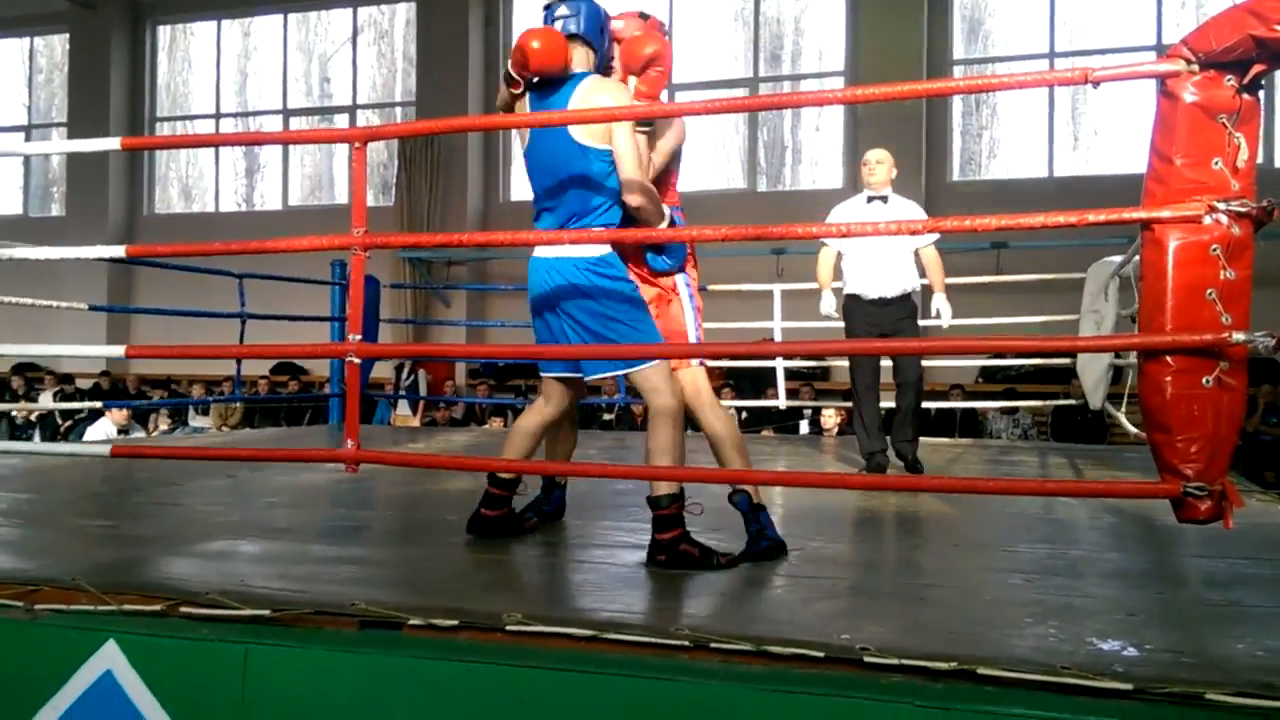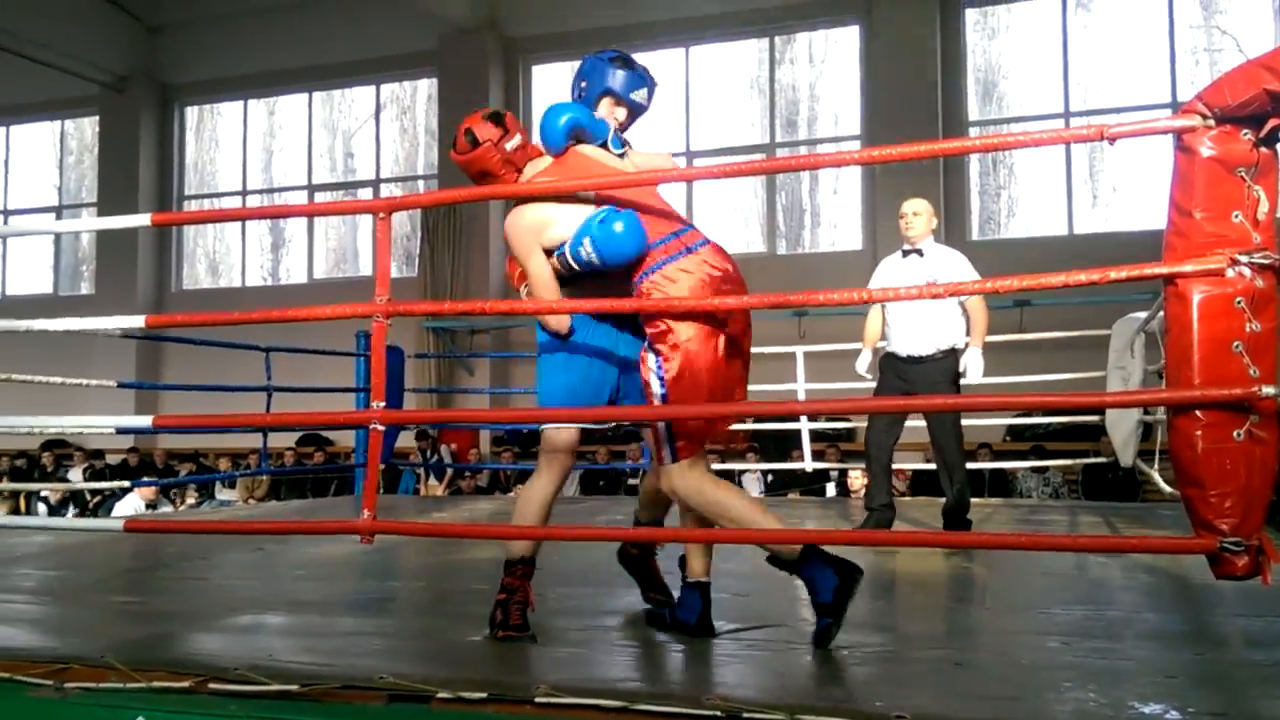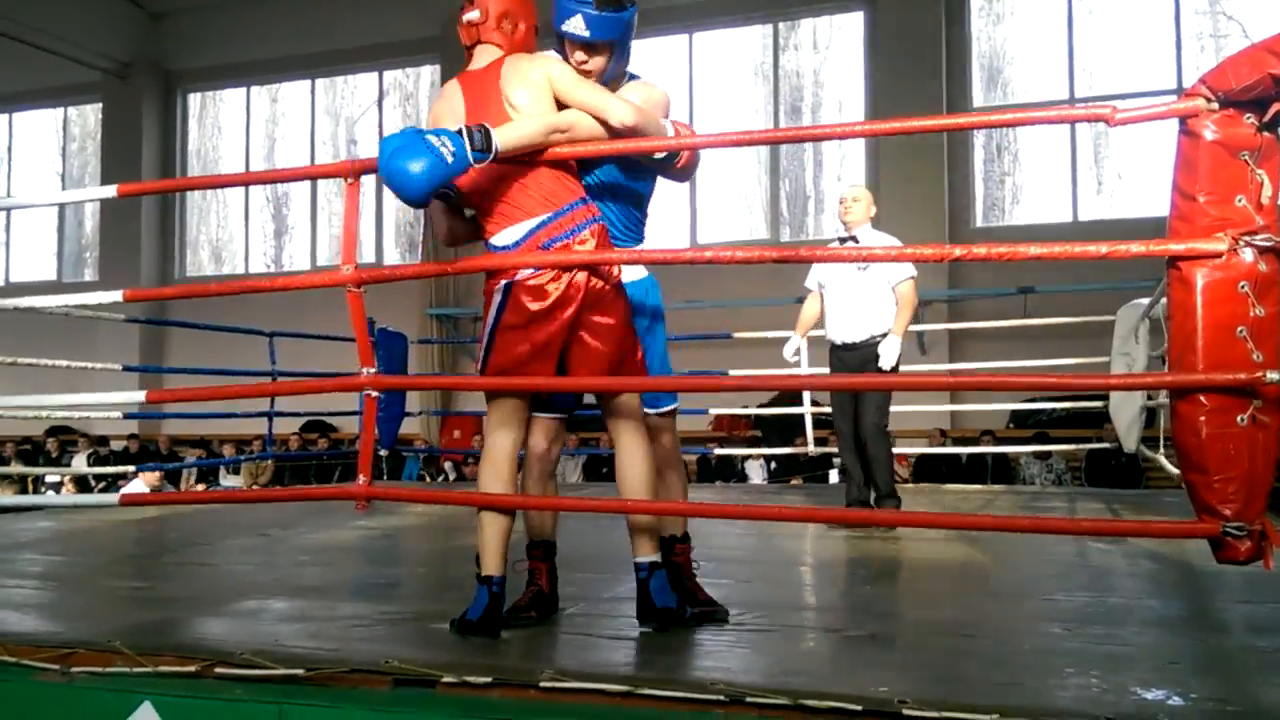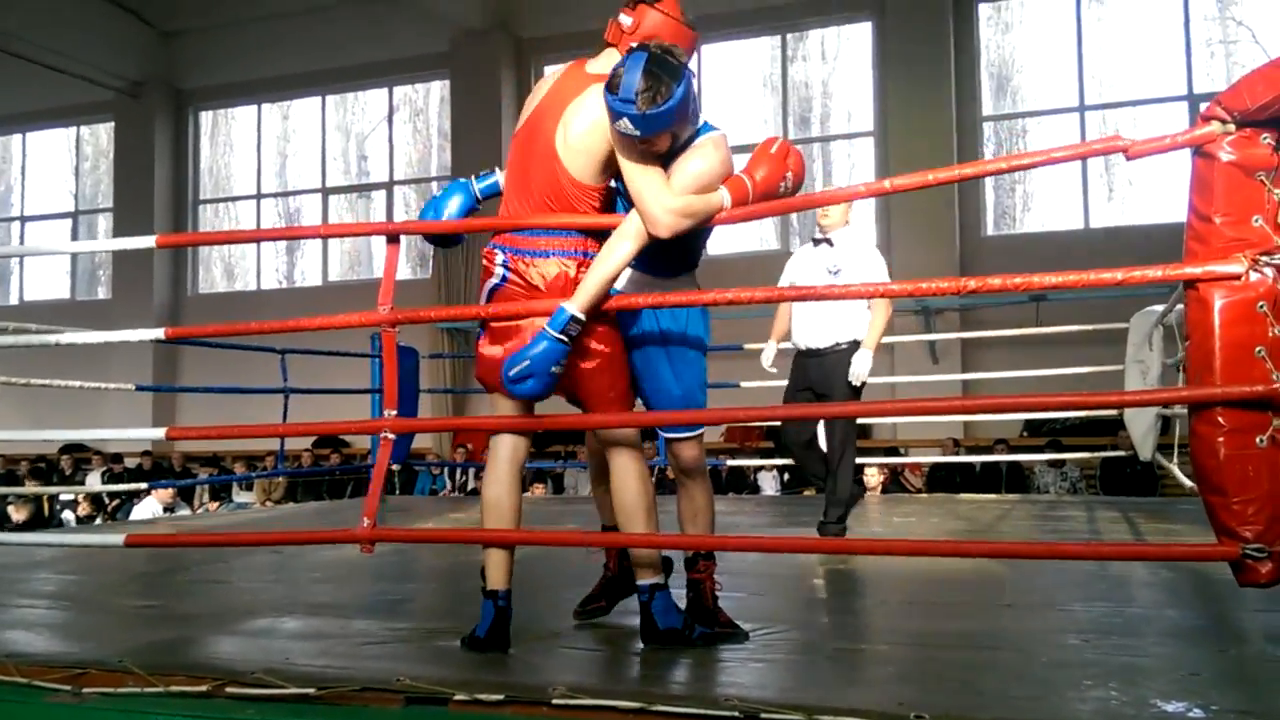
dt=0.7s
person 1, frame 1
left shoulder: (666, 120)
left elbow: (639, 176)
left wrist: (640, 111)
left hip: (663, 264)
right hip: (619, 262)
left knee: (692, 389)
left ankle: (758, 517)
person 1, frame 2
left shoulder: (523, 220)
right shoulder: (588, 152)
left hip: (674, 300)
right hip: (718, 270)
left knee: (682, 475)
right knee: (688, 450)
left ankle: (819, 565)
right ankle: (694, 600)
person 1, frame 3
left shoulder: (445, 103)
right shoulder: (539, 67)
left elbow: (446, 231)
right elbow: (622, 118)
right wrist: (672, 138)
left hip: (518, 269)
right hip: (585, 251)
left knee: (504, 424)
right knee: (625, 416)
left ankle: (489, 593)
right ankle: (651, 579)
person 1, frame 4
left shoulder: (551, 82)
right shoulder: (615, 108)
right elbow: (663, 217)
right wrist: (746, 186)
left hip: (507, 273)
right hip: (572, 280)
left knee: (508, 437)
right knee: (621, 440)
left ankle: (494, 609)
right ankle: (656, 603)
person 2, frame 1
left shoulder: (531, 101)
right shoulder: (608, 95)
right elbow: (637, 190)
right wrist: (665, 226)
left hip: (548, 270)
right hip: (587, 267)
left knee: (555, 398)
right knee: (662, 398)
left ankle: (493, 507)
right ankle: (668, 537)
person 2, frame 2
right shoulder: (541, 171)
right elbow: (531, 271)
left hip: (632, 328)
right hip: (578, 331)
right knee: (557, 455)
left ankle: (640, 550)
right ankle: (513, 594)
person 2, frame 3
left shoulder: (645, 97)
left elbow: (580, 129)
left hip: (623, 289)
left knee: (659, 436)
right knee: (541, 442)
left ankle: (680, 575)
right ankle: (541, 582)
person 2, frame 4
left shoulder: (708, 153)
right shoulder: (628, 131)
left elbow: (643, 230)
left hip: (667, 311)
right hip: (607, 299)
left knee: (686, 454)
right knee: (600, 441)
left ankle: (702, 594)
right ankle: (617, 564)
person 3, frame 1
left shoulder: (910, 211)
right shoulder: (843, 212)
left elbow: (929, 254)
right elbow: (826, 256)
left wrist: (939, 293)
right wrist: (825, 291)
left hip: (901, 307)
right hip: (859, 308)
left knee: (910, 377)
right knee: (864, 383)
left ankle: (906, 447)
right ankle: (874, 455)
person 3, frame 2
left shoulder: (952, 261)
right shoulder: (887, 266)
left elbow: (976, 307)
right elbow: (876, 311)
left wrist: (974, 348)
right wrist: (867, 350)
left hip: (939, 365)
right hip: (895, 365)
left knee: (947, 444)
right knee: (877, 437)
left ankle: (956, 520)
right ankle: (879, 510)
person 3, frame 3
left shoulder: (887, 247)
left elbow: (908, 297)
right elbow: (814, 300)
left wrist: (894, 337)
right wrist: (797, 336)
left hip: (875, 350)
right hip: (840, 353)
left knee: (871, 426)
right knee: (845, 431)
left ankle: (886, 497)
right ankle: (856, 504)
person 3, frame 4
left shoulder: (862, 251)
right shoulder: (801, 255)
left elbow: (882, 305)
right elbow: (787, 302)
left wrist: (867, 350)
right wrist: (773, 342)
left hip: (843, 357)
right hip: (805, 359)
left knee: (839, 441)
right knee: (794, 435)
left ankle: (834, 520)
right ankle: (846, 492)
